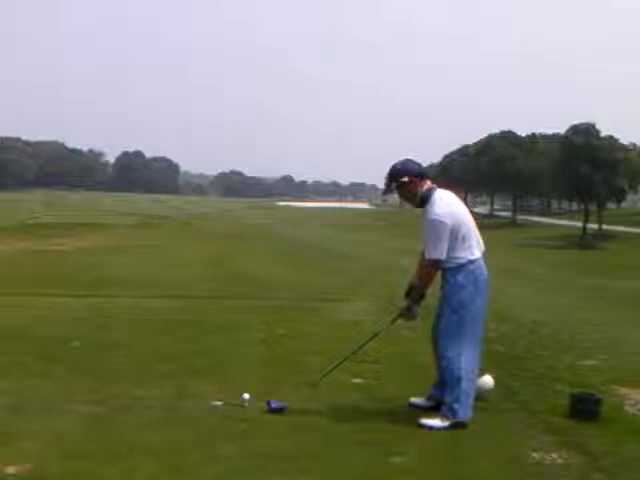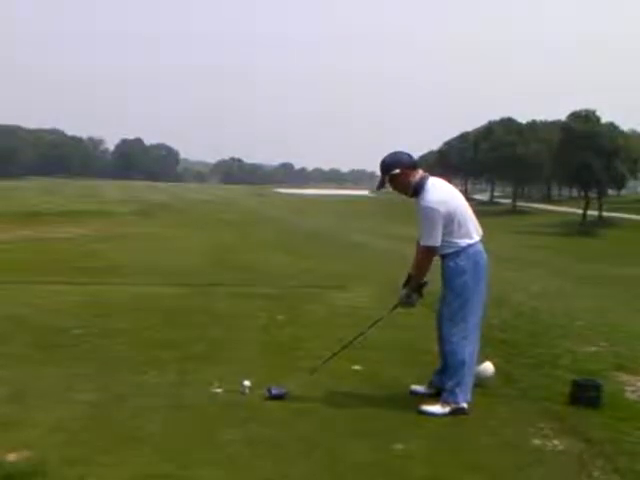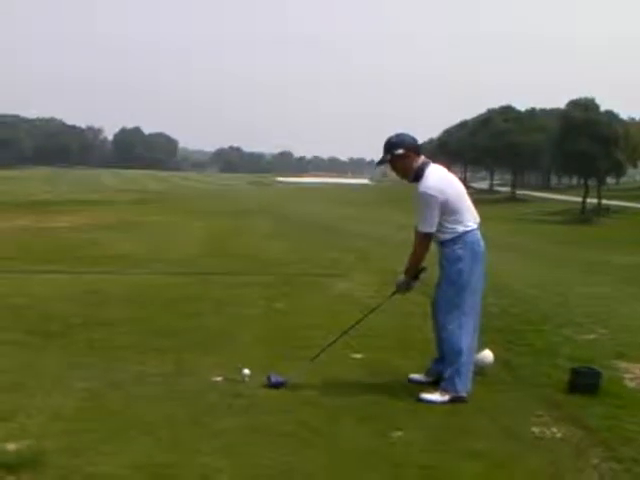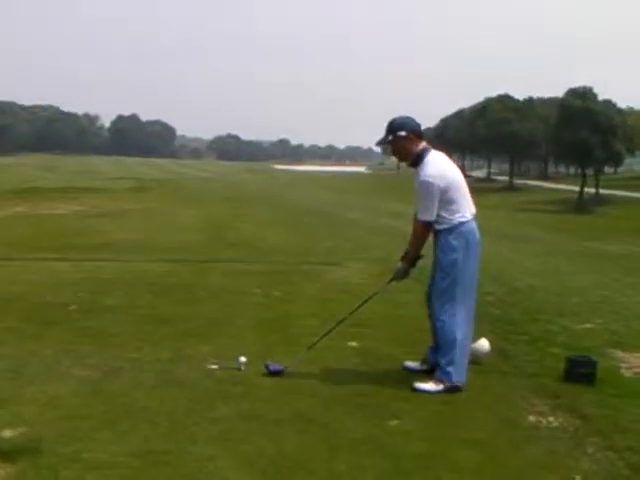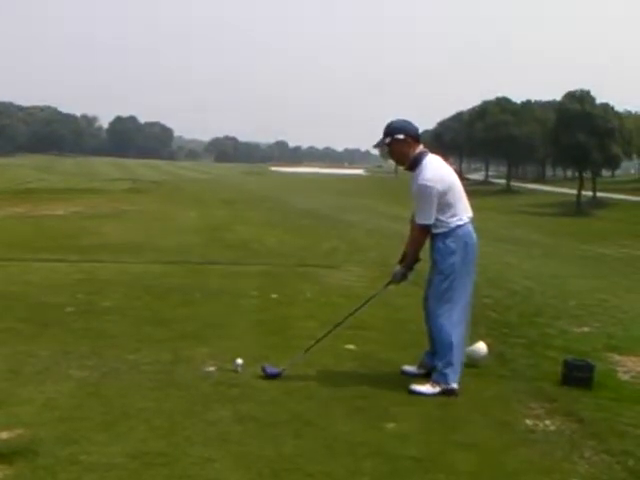
dt=0.5s
person 1, frame 1
left shoulder: (437, 213)
right shoulder: (439, 198)
left elbow: (433, 264)
right elbow: (428, 253)
left wrist: (413, 300)
right wrist: (413, 284)
left hip: (464, 276)
right hip: (459, 274)
left knee: (455, 343)
right knee: (443, 337)
left ankle: (456, 412)
right ankle: (441, 394)
person 1, frame 2
left shoulder: (431, 201)
right shoulder: (432, 186)
left elbow: (428, 251)
right elbow: (424, 242)
left wrist: (412, 289)
right wrist: (412, 276)
left hip: (464, 261)
right hip: (460, 259)
left knee: (457, 328)
right knee: (447, 324)
left ankle: (456, 398)
right ankle: (443, 381)
person 1, frame 3
left shoulder: (428, 187)
right shoulder: (432, 172)
left elbow: (425, 237)
right elbow: (423, 230)
left wrist: (408, 275)
right wrist: (411, 268)
left hip: (461, 248)
right hip: (457, 247)
left knee: (454, 317)
right knee: (443, 312)
left ankle: (455, 386)
right ankle: (441, 369)
person 1, frame 4
left shoulder: (428, 175)
right shoulder: (433, 159)
left elbow: (424, 225)
right elbow: (422, 218)
left wrist: (407, 262)
right wrist: (408, 254)
left hip: (456, 238)
right hip: (454, 235)
left knee: (449, 306)
right knee: (438, 300)
left ankle: (449, 376)
right ankle: (436, 358)
person 1, frame 5
left shoulder: (426, 179)
right shoulder: (428, 163)
left elbow: (423, 228)
right elbow: (418, 220)
left wrist: (406, 266)
right wrist: (405, 256)
left hip: (453, 241)
right hip: (450, 239)
left knee: (444, 308)
right knee: (435, 303)
left ankle: (446, 378)
right ankle: (433, 362)
